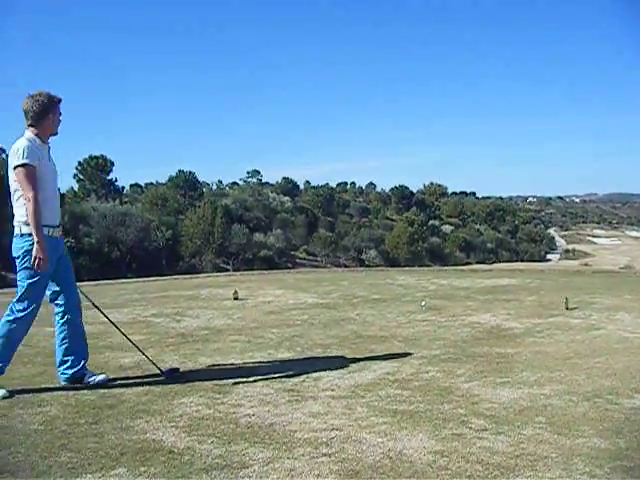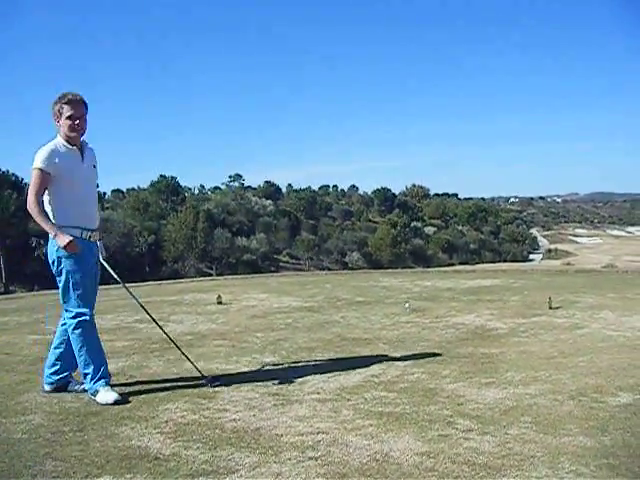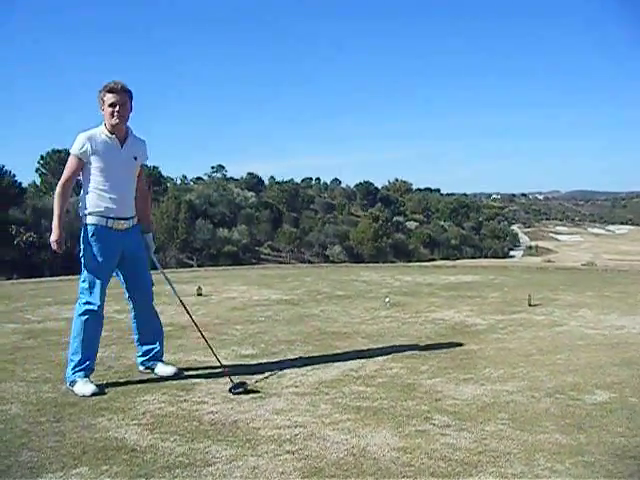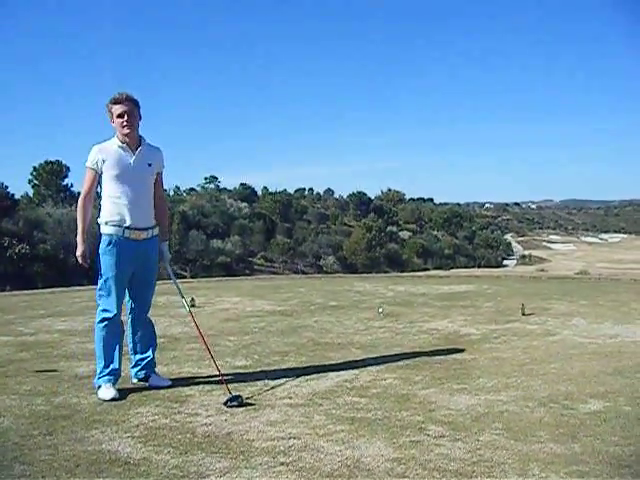
dt=0.7s
person 1, frame 1
left shoulder: (42, 148)
right shoulder: (25, 148)
right elbow: (27, 197)
right wrist: (39, 243)
left hip: (53, 238)
right hip: (34, 241)
left knee: (69, 305)
left ankle: (73, 369)
person 1, frame 2
left shoulder: (90, 153)
right shoulder: (49, 154)
right elbow: (33, 201)
left wrist: (97, 238)
right wrist: (58, 233)
left hip: (87, 244)
right hip: (67, 245)
left knee: (76, 312)
right knee: (80, 314)
left ankle: (56, 377)
right ankle: (97, 381)
person 1, frame 3
left shoulder: (139, 145)
right shoulder: (87, 140)
right elbow: (65, 184)
left wrist: (148, 231)
right wrist: (57, 225)
left hip: (130, 231)
right hip: (99, 230)
left knee: (143, 298)
right knee: (91, 303)
left ankle: (150, 358)
right ankle: (78, 373)
person 1, frame 4
left shoulder: (155, 154)
right shoulder: (101, 152)
right elbow: (86, 198)
left wrist: (164, 240)
right wrist: (81, 240)
left hip: (148, 240)
right hip: (116, 239)
left knee: (140, 310)
right knee: (110, 311)
left ankle: (143, 369)
right ankle: (106, 378)
